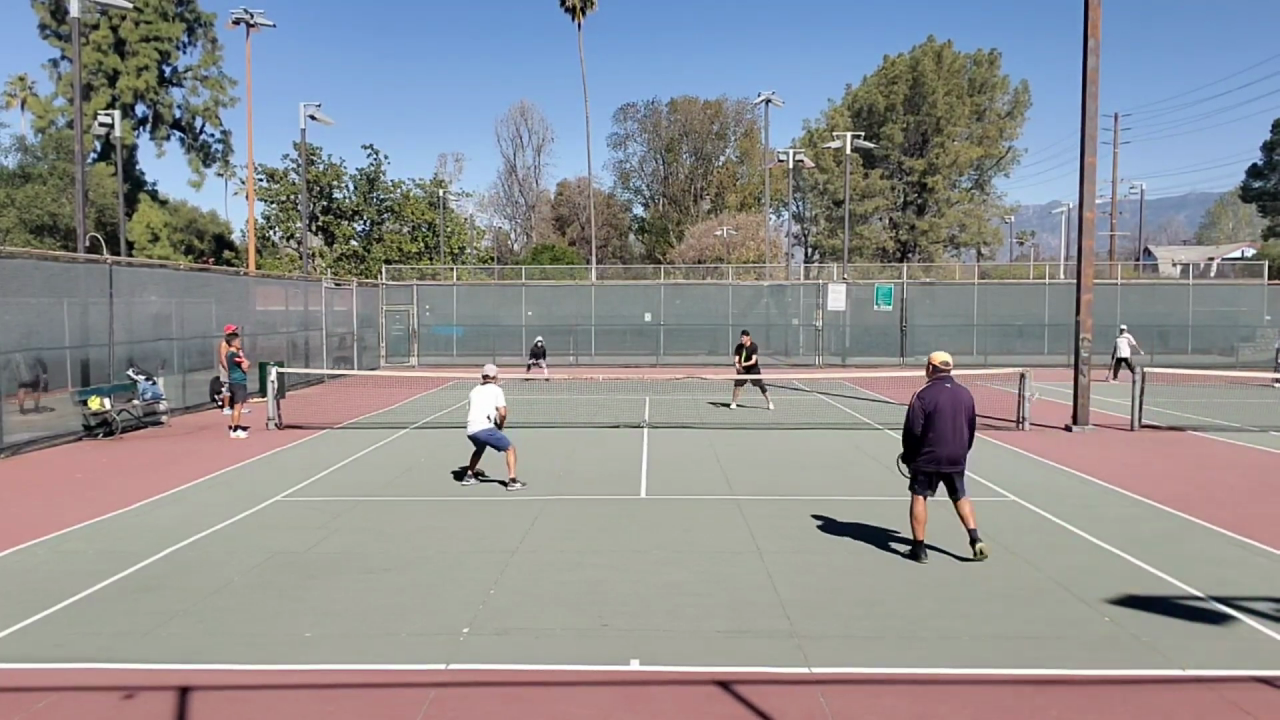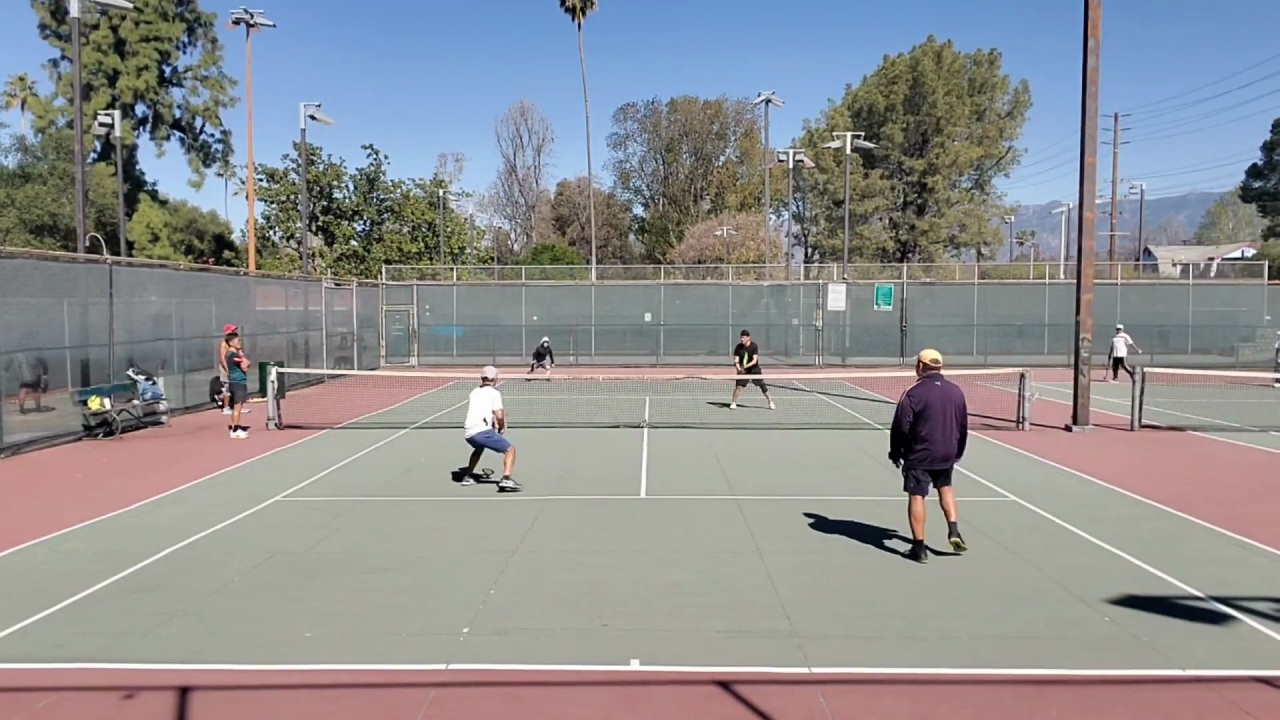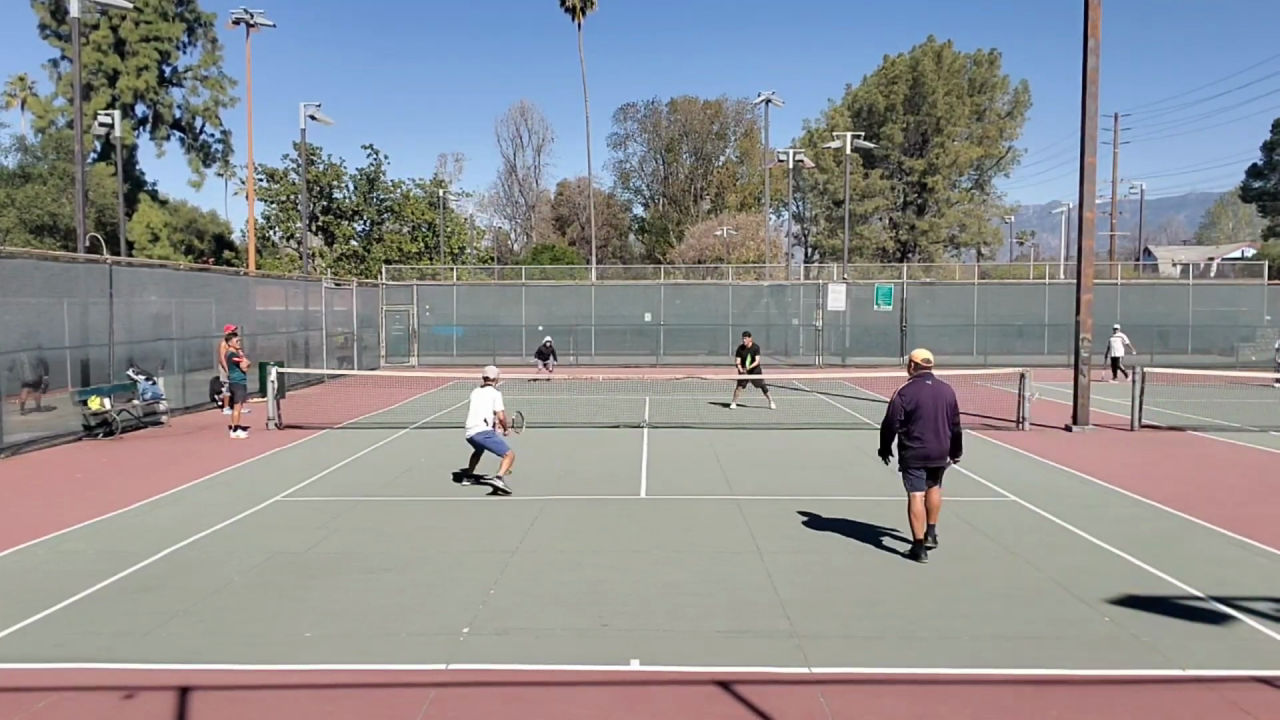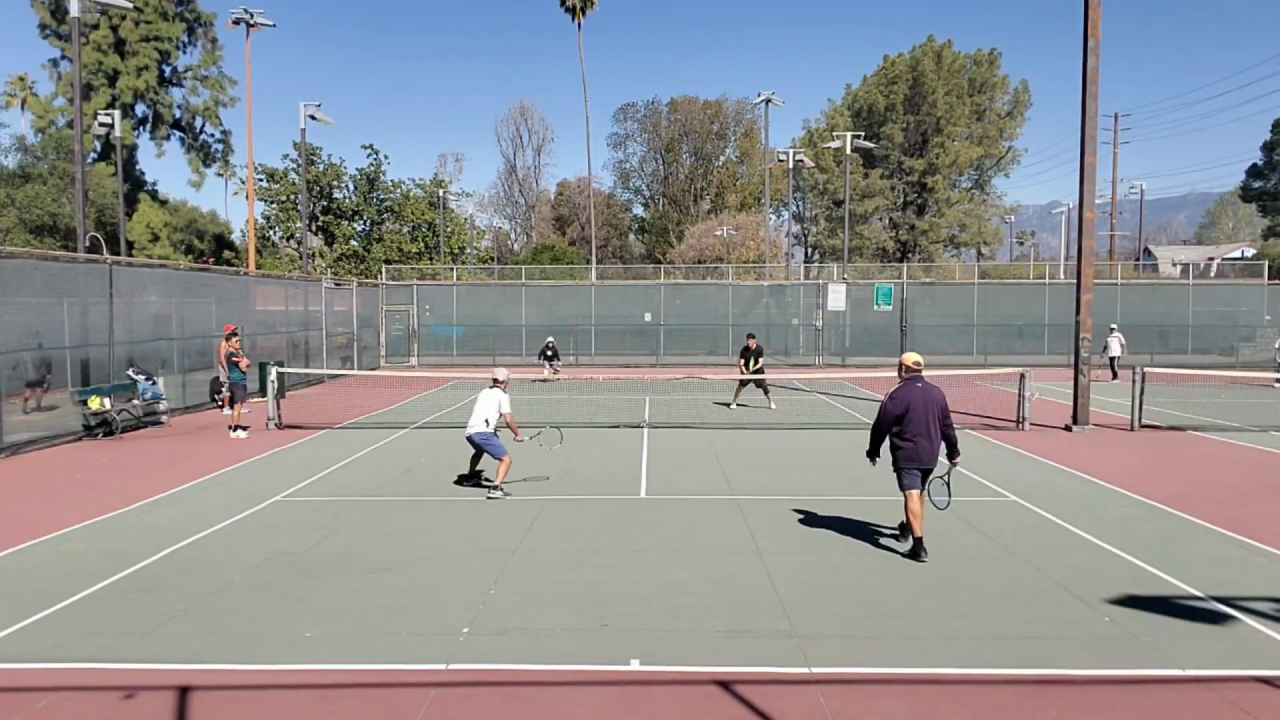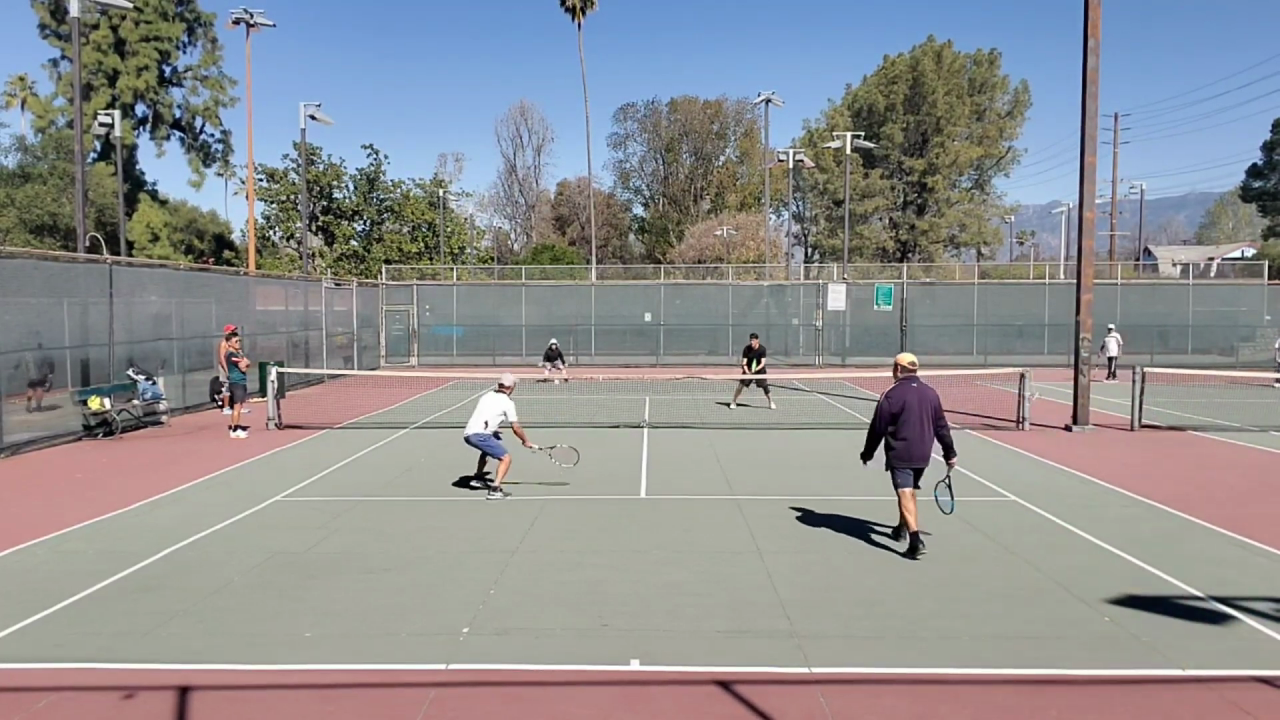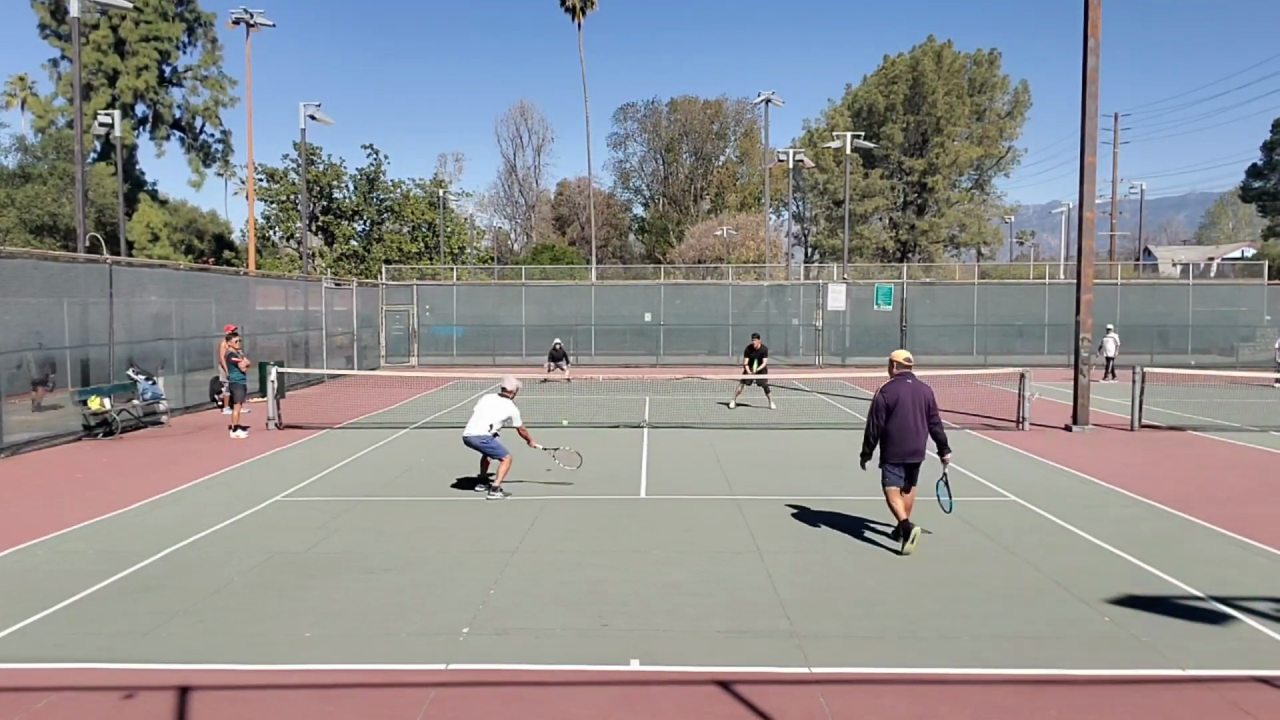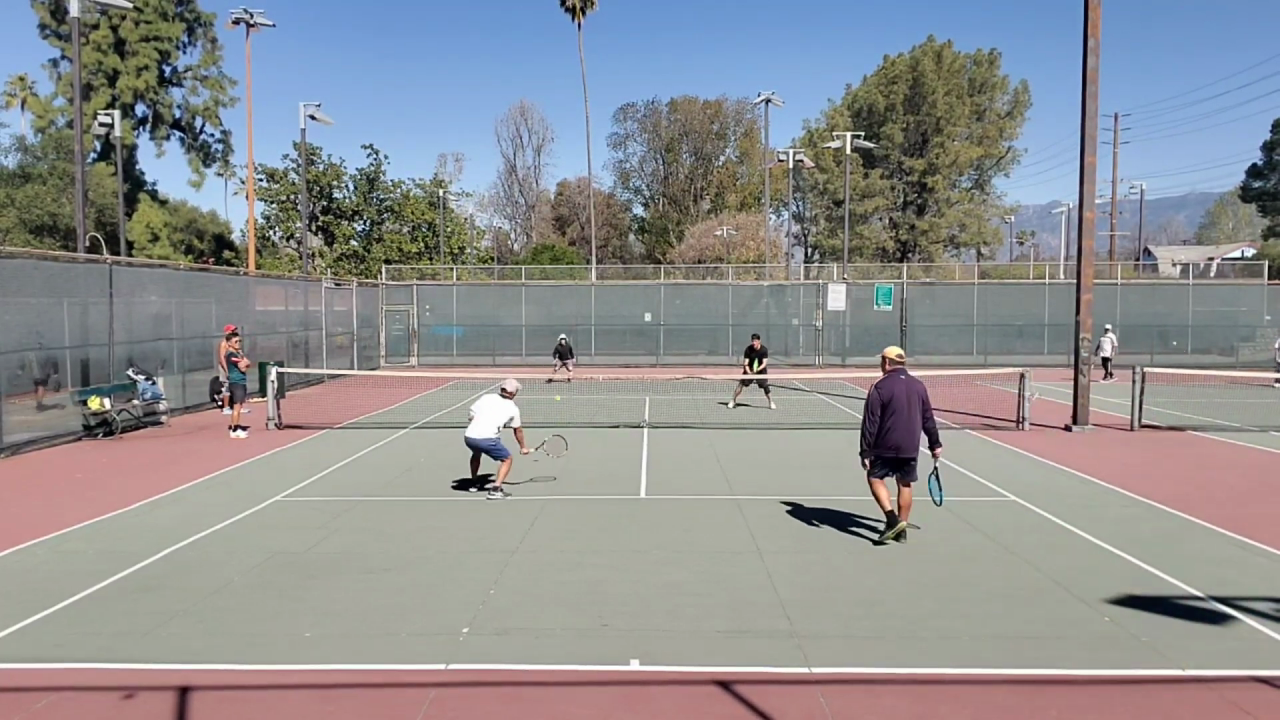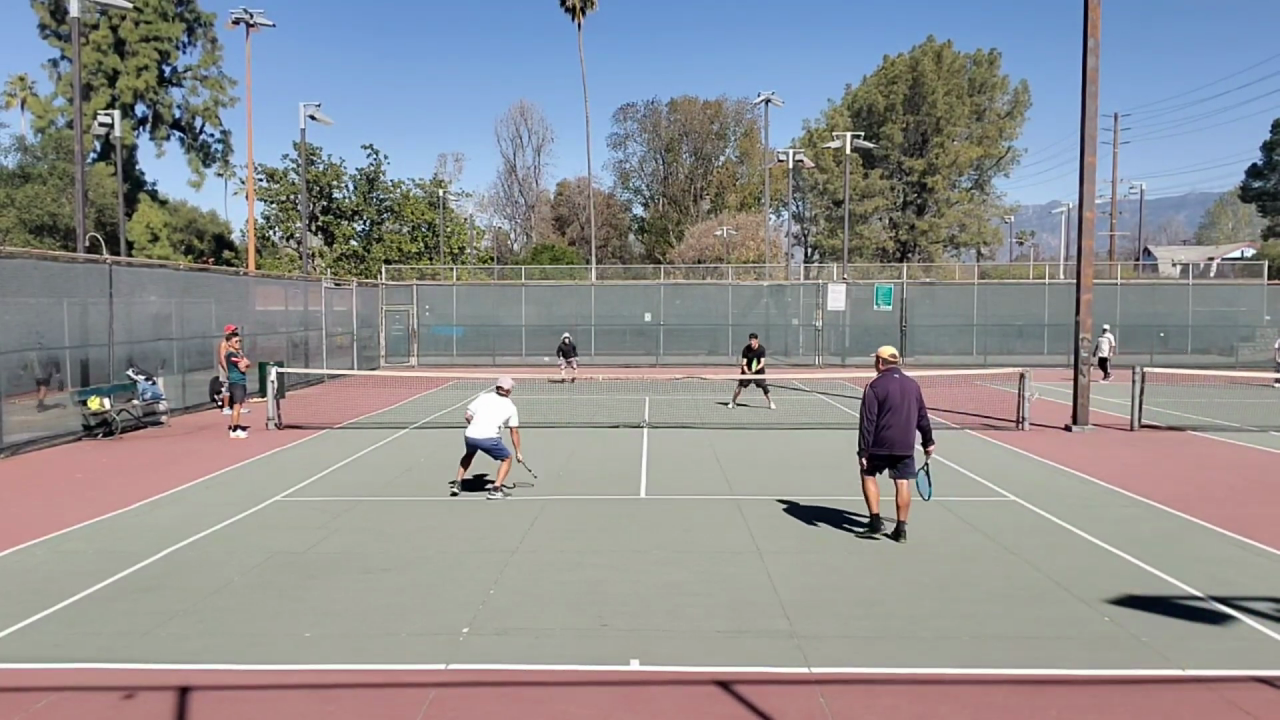
dt=0.1s
person 1, frame 1
left shoulder: (923, 395)
right shoulder: (965, 394)
left elbow: (912, 430)
right elbow: (971, 429)
left wrist: (908, 455)
left hip: (927, 459)
right hip: (956, 459)
left knee: (919, 498)
right knee: (961, 498)
left ankle: (918, 549)
right ankle: (975, 540)
person 1, frame 2
left shoulder: (913, 393)
right shoulder: (955, 391)
left elbow: (900, 427)
right elbow: (962, 426)
left wrist: (895, 452)
right wrist: (957, 452)
left hip: (920, 456)
right hip: (947, 455)
left knee: (917, 498)
right knee: (945, 488)
left ankle: (919, 549)
right ankle: (954, 530)
person 1, frame 3
left shoulder: (905, 392)
right shoulder: (947, 390)
left elbow: (890, 425)
right elbow: (955, 424)
left wrist: (884, 449)
right wrist: (956, 451)
left hip: (914, 455)
right hip: (939, 454)
left knee: (916, 496)
right knee: (933, 488)
left ankle: (919, 548)
right ankle: (931, 533)
person 1, frame 4
left shoulder: (896, 395)
right shoulder: (937, 393)
left elbow: (880, 427)
right elbow: (947, 426)
left wrist: (873, 450)
right wrist: (953, 452)
left hip: (906, 456)
right hip: (930, 455)
left knee: (912, 496)
right knee: (917, 492)
left ankle: (919, 546)
right ankle: (907, 528)
person 1, frame 5
left shoulder: (891, 395)
right shoulder: (930, 393)
left elbow: (877, 428)
right elbow: (941, 426)
left wrist: (868, 452)
right wrist: (949, 452)
left hip: (899, 455)
right hip: (922, 455)
left knee: (904, 497)
right knee: (911, 491)
left ankle: (917, 542)
right ankle: (902, 529)
person 1, frame 6
left shoulder: (886, 390)
right shoulder: (925, 390)
left elbow: (875, 425)
right elbow: (935, 423)
left wrist: (866, 452)
right wrist: (944, 449)
left hip: (893, 451)
right hip: (917, 450)
left knee: (891, 490)
right knee: (908, 489)
left ankle: (907, 527)
right ankle: (903, 529)
person 1, frame 7
left shoulder: (880, 387)
right shoulder: (918, 386)
left elbow: (871, 422)
right elbow: (928, 418)
left wrist: (865, 451)
right wrist: (934, 444)
left hip: (886, 447)
right hip: (910, 447)
left knee: (876, 480)
right knee: (906, 485)
left ankle: (892, 517)
right ankle: (900, 529)
person 1, frame 8
left shoulder: (875, 386)
right shoulder: (912, 384)
left elbow: (867, 421)
right elbow: (922, 416)
left wrist: (863, 450)
right wrist: (928, 441)
left hip: (880, 445)
right hip: (905, 445)
left knee: (868, 476)
right knee: (903, 483)
left ankle: (875, 523)
right ankle: (900, 529)
